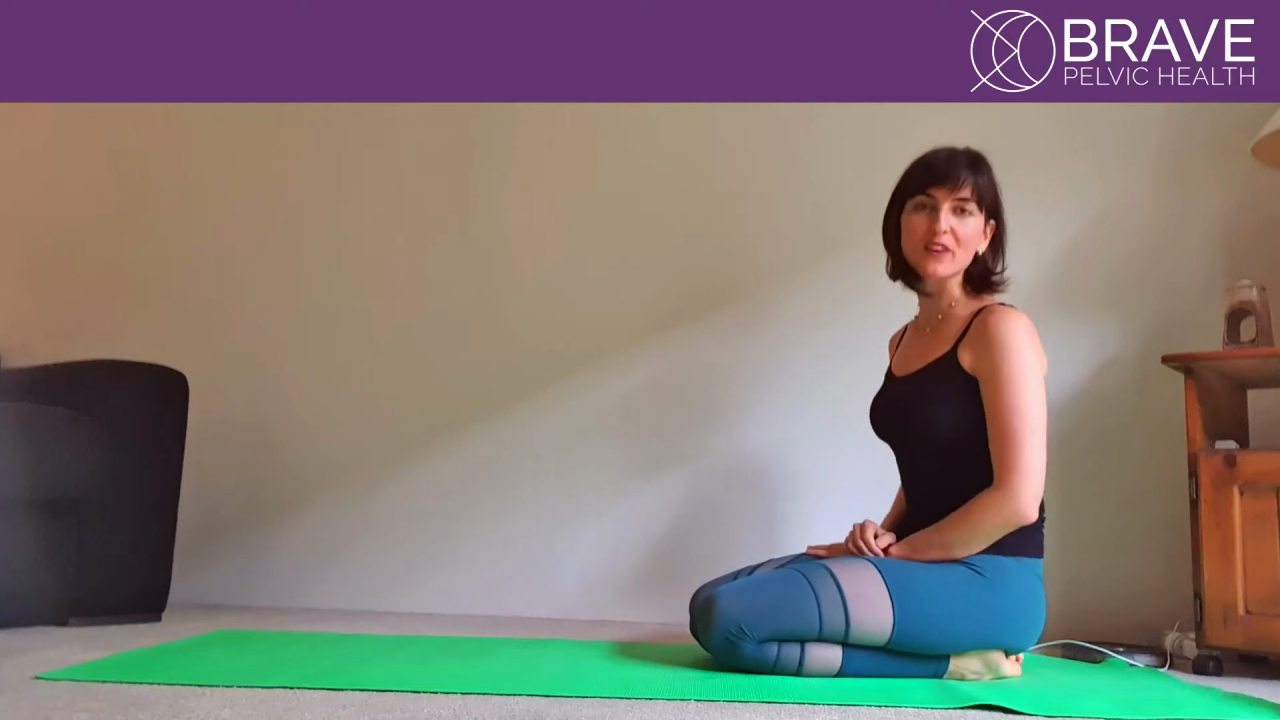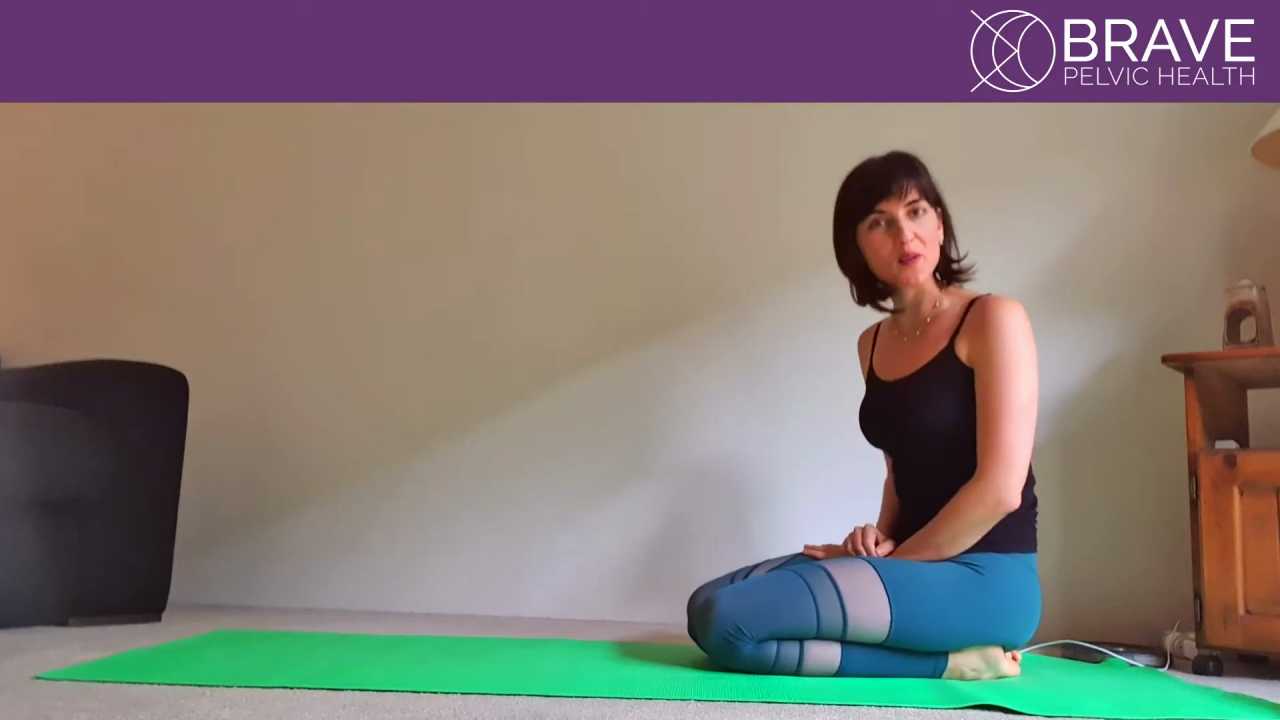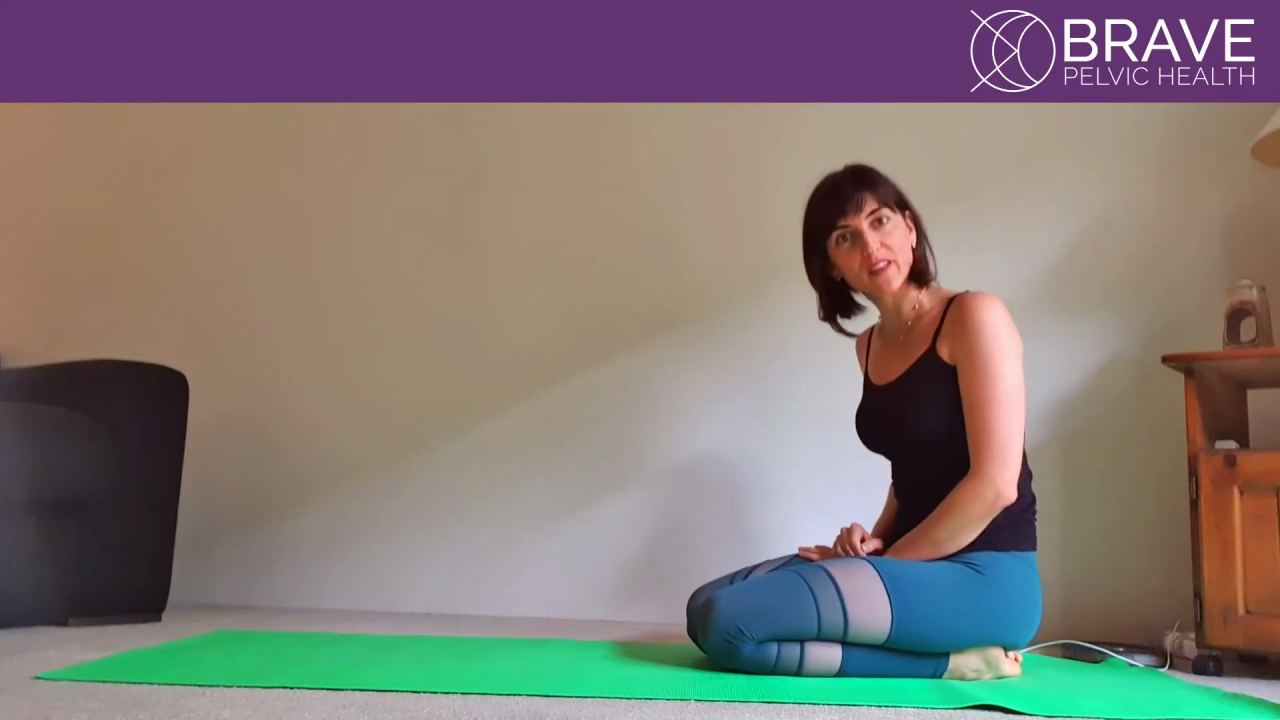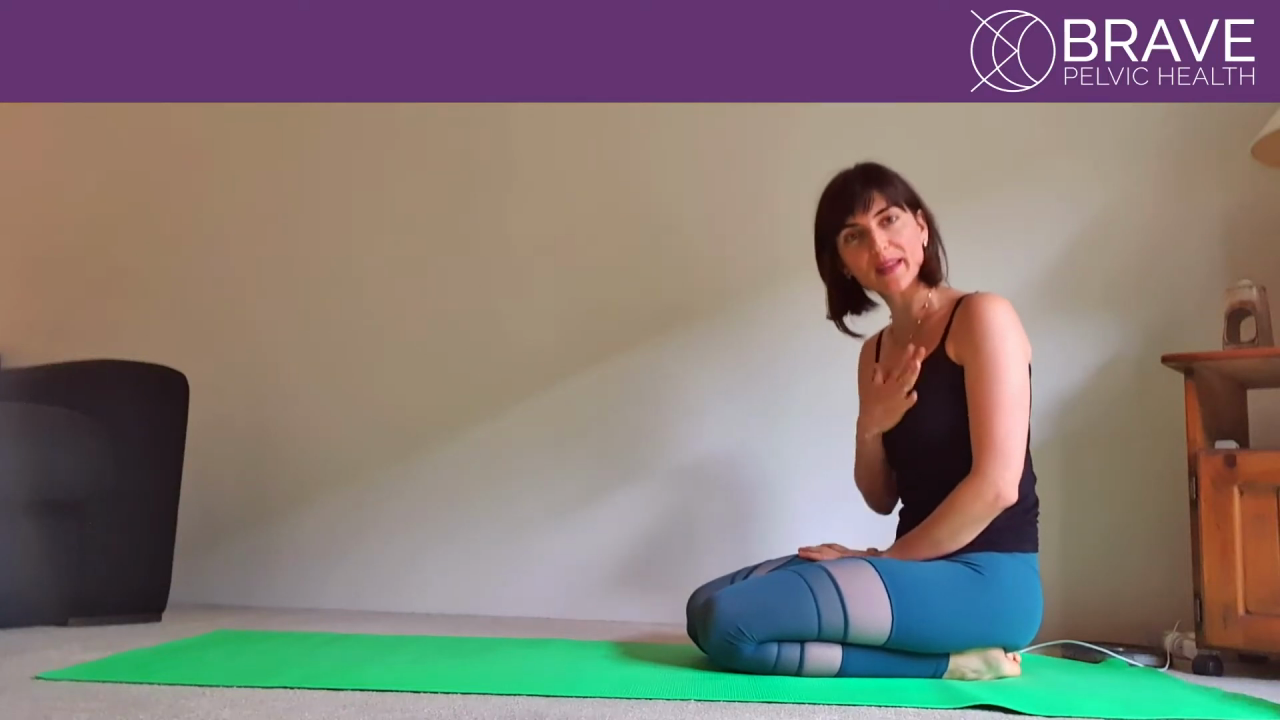
dt=0.7s
person 1, frame 1
left shoulder: (1000, 329)
right shoulder: (902, 342)
left elbow: (1017, 501)
left wrist: (898, 552)
right wrist: (884, 535)
left hip: (988, 584)
right hip: (924, 566)
left knee: (732, 620)
right knee: (712, 606)
left ankle: (954, 658)
person 1, frame 2
left shoulder: (994, 319)
right shoulder: (873, 343)
left elbow: (1000, 489)
left wrist: (894, 560)
right wrist: (882, 540)
left hip: (983, 581)
right hip: (920, 566)
left knee: (730, 624)
right knee: (709, 609)
left ankle: (953, 657)
person 1, frame 3
left shoulder: (974, 316)
right shoulder: (870, 345)
left elbow: (994, 484)
left wrist: (889, 560)
right wrist: (876, 542)
left hip: (984, 580)
right hip: (918, 565)
left knee: (730, 622)
right knee: (707, 609)
left ankle: (955, 658)
person 1, frame 4
left shoulder: (983, 316)
right shoulder: (875, 352)
left elbow: (997, 485)
left wrist: (884, 560)
right wrist: (869, 429)
left hip: (985, 583)
right hip: (921, 570)
left knee: (730, 623)
right knee: (708, 609)
left ankle: (955, 657)
